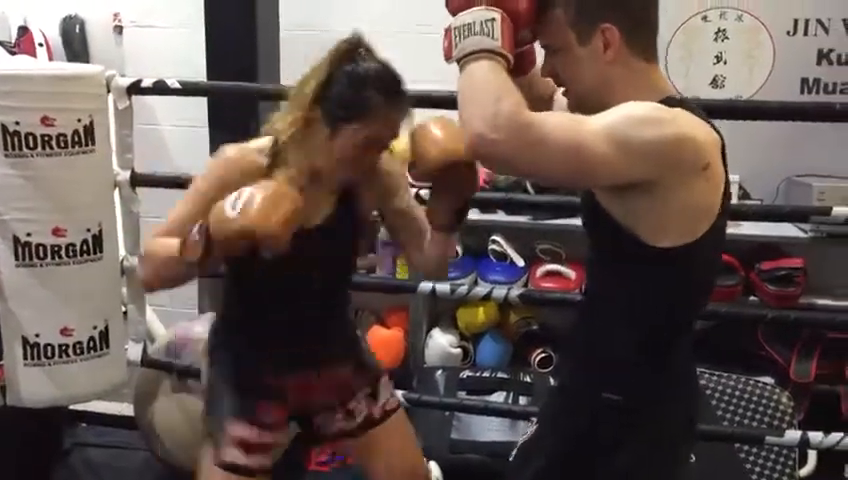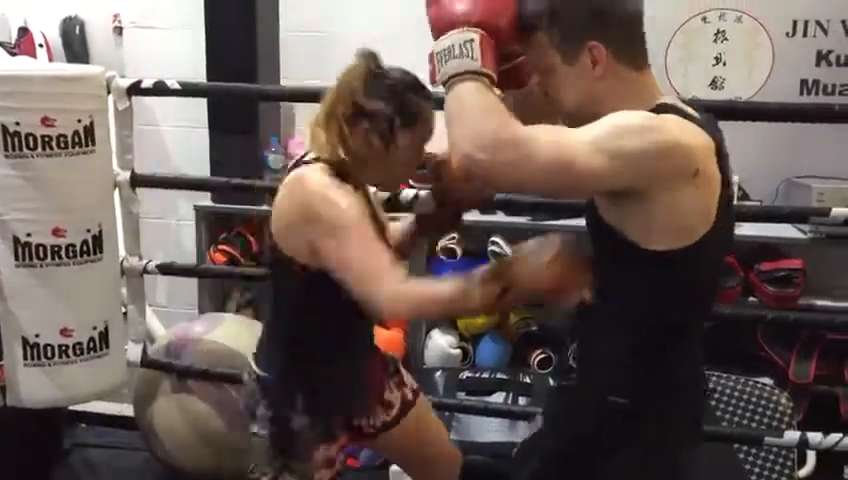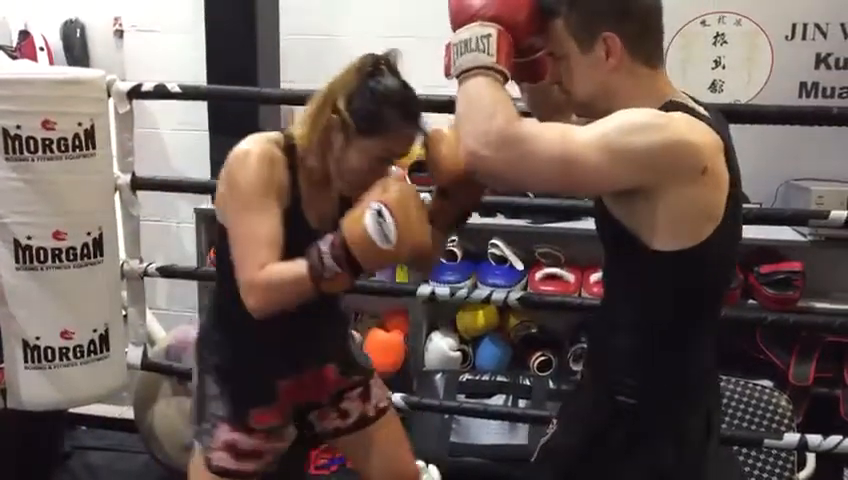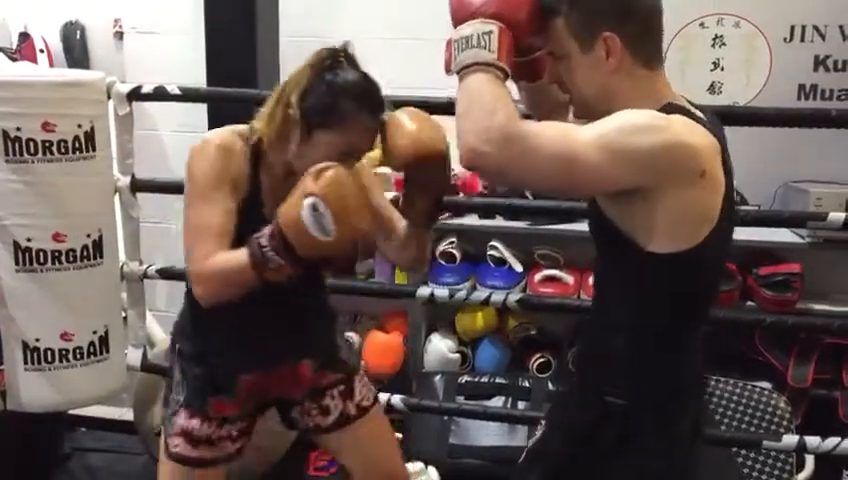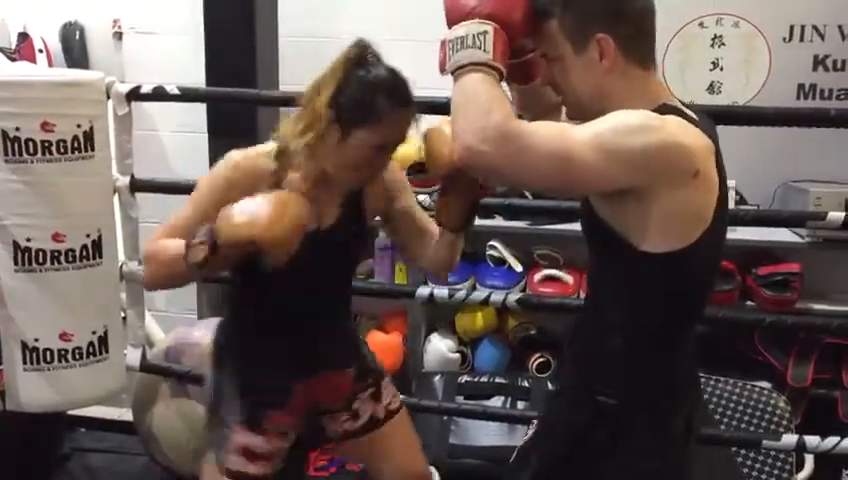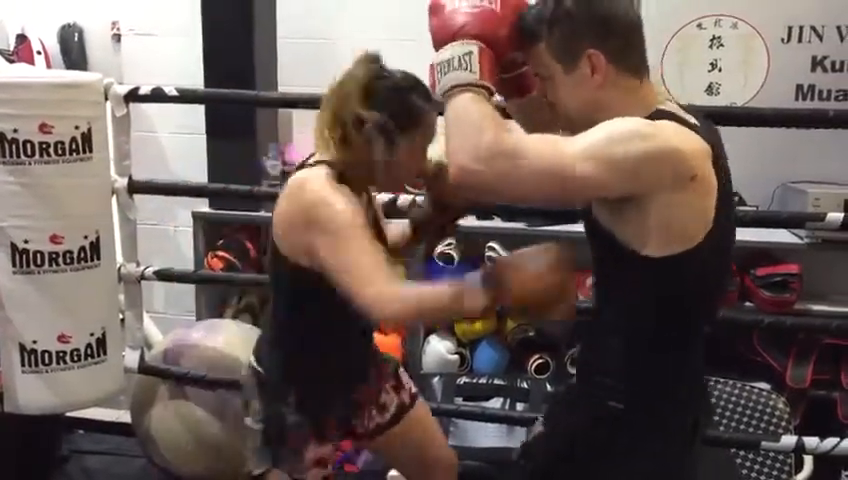
dt=0.2s
person 1, frame 1
left shoulder: (669, 137)
right shoulder: (650, 123)
left elbow: (492, 135)
right elbow: (538, 110)
right wrist: (512, 46)
left hip: (626, 412)
right hip: (612, 392)
person 1, frame 2
left shoulder: (659, 144)
right shoulder: (667, 125)
left elbow: (481, 156)
right elbow: (541, 129)
left wrist: (465, 52)
right wrist: (506, 58)
left hip: (632, 414)
right hip: (632, 394)
person 1, frame 3
left shoulder: (667, 142)
right shoulder: (682, 121)
left elbow: (487, 150)
right elbow: (560, 121)
left wrist: (479, 44)
right wrist: (525, 52)
left hip: (644, 414)
right hip: (653, 394)
person 1, frame 4
left shoulder: (665, 144)
right shoulder: (678, 126)
left elbow: (487, 146)
right elbow: (555, 128)
left wrist: (480, 45)
right wrist: (523, 50)
left hip: (632, 417)
right hip: (638, 396)
person 1, frame 5
left shoulder: (660, 144)
right shoulder: (671, 127)
left elbow: (481, 146)
right elbow: (545, 131)
left wrist: (475, 41)
right wrist: (516, 53)
left hip: (624, 417)
right hip: (636, 396)
person 1, frame 6
left shoulder: (655, 149)
right shoulder: (673, 130)
left elbow: (477, 166)
right elbow: (550, 146)
left wrist: (464, 60)
right wrist: (509, 68)
left hip: (632, 418)
right hip: (640, 397)
person 2, frame 1
left shoulder: (376, 173)
right shoulder: (241, 167)
left elbow: (431, 262)
right elbow: (152, 269)
left wrist: (450, 198)
right wrist: (209, 242)
left hip: (335, 356)
right hip: (249, 366)
person 2, frame 2
left shoulder: (349, 177)
right shoulder: (318, 194)
left elbow: (383, 249)
right elbow: (394, 300)
left wrist: (438, 213)
right wrist: (506, 280)
left hip: (354, 365)
right hip: (297, 389)
person 2, frame 3
left shoulder: (358, 175)
right shoulder: (257, 161)
left elbow: (417, 254)
right elbow: (260, 292)
right wrist: (344, 254)
left hip: (323, 358)
right hip: (241, 368)
person 2, frame 4
left shoulder: (345, 172)
right shoulder: (220, 153)
left elbow: (407, 257)
right elbow: (207, 282)
left wrist: (423, 197)
right wrist: (286, 244)
left hip: (311, 350)
right hip: (217, 360)
person 2, frame 5
left shoulder: (378, 181)
right shoulder: (247, 171)
left elbow: (437, 260)
right elbow: (154, 267)
left wrist: (458, 201)
right wrist: (215, 247)
left hip: (339, 358)
right hip: (254, 369)
person 2, frame 6
left shoulder: (353, 178)
right shoulder: (318, 197)
left elbow: (380, 243)
right elbow: (388, 305)
left wrist: (430, 220)
right wrist: (495, 286)
left hip: (355, 367)
right hip: (296, 386)
